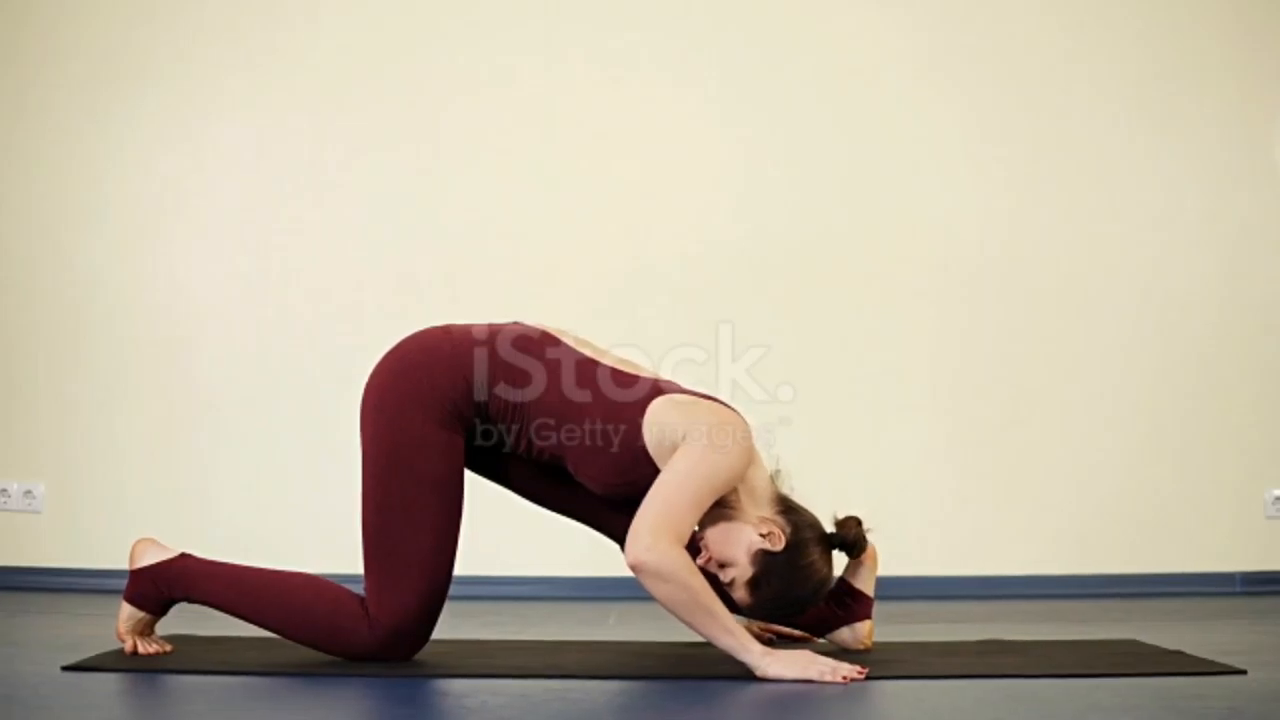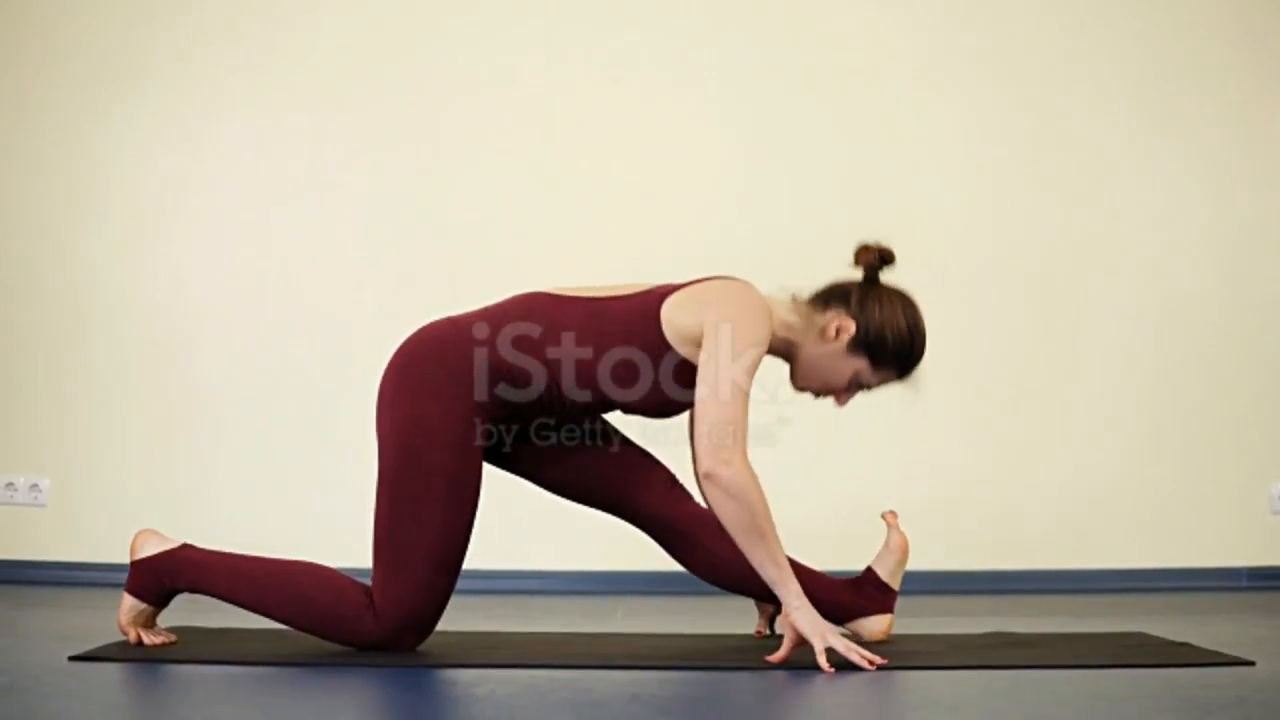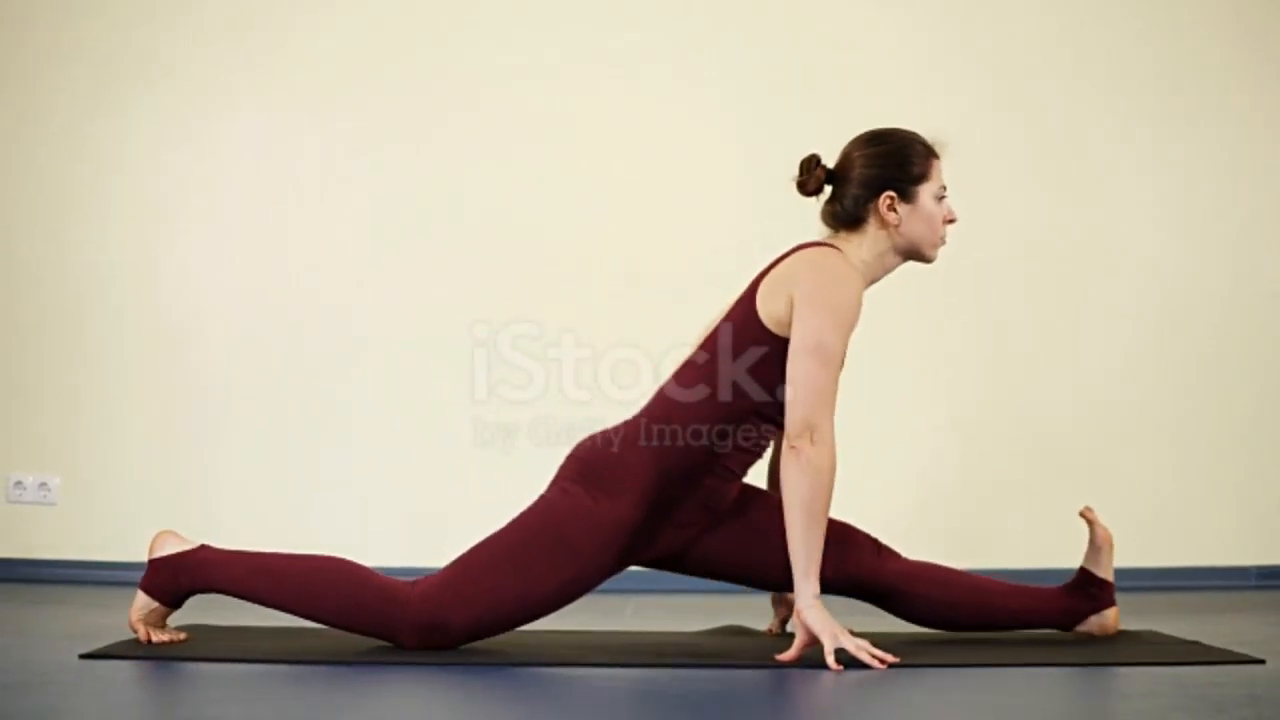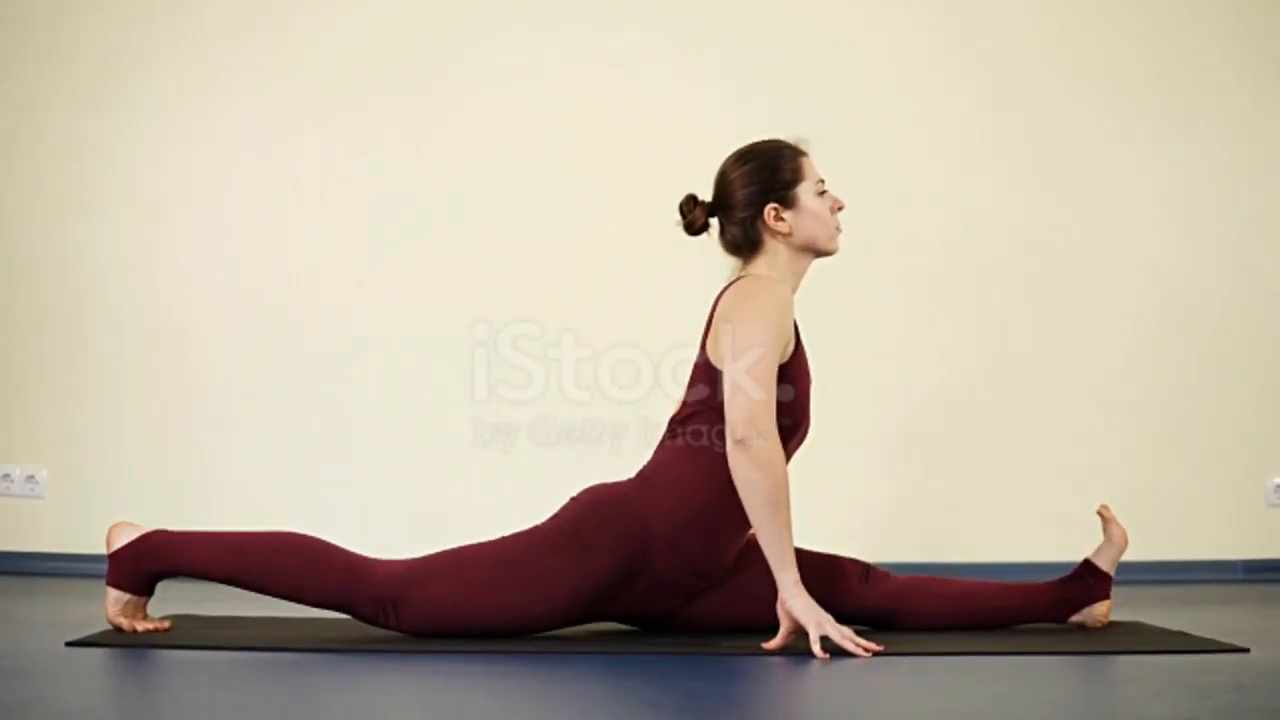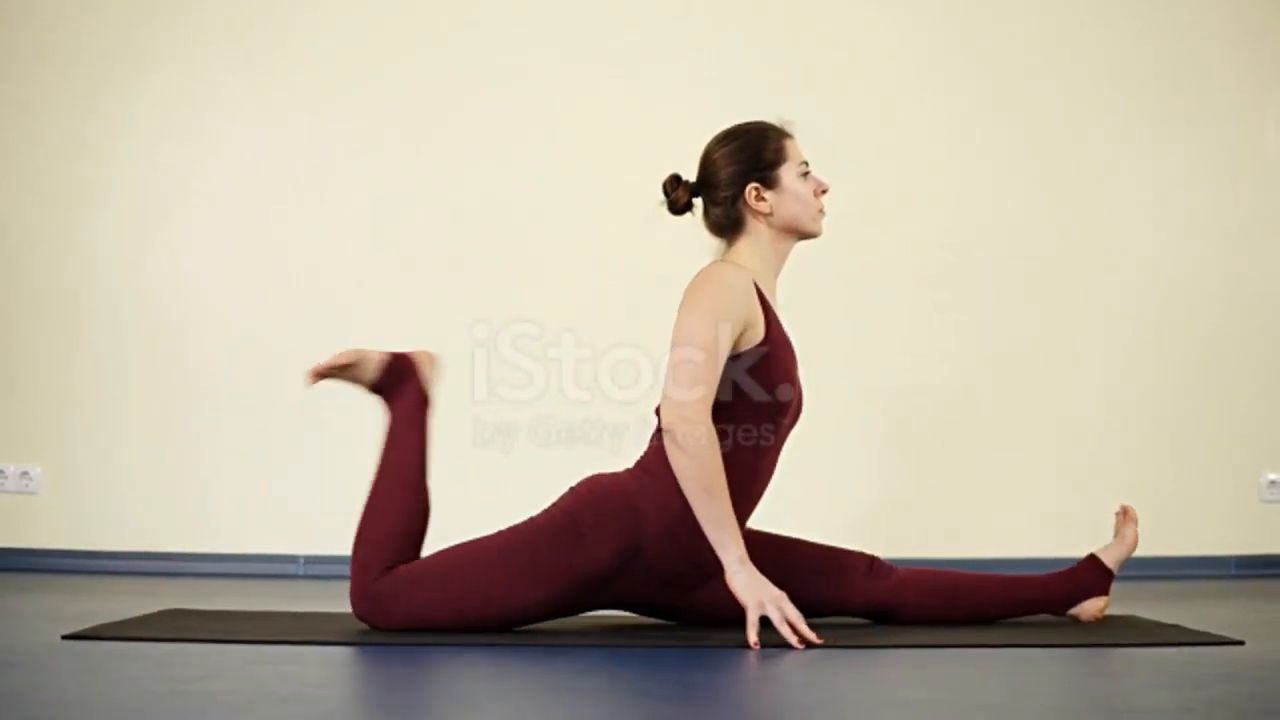
dt=1s
person 1, frame 1
left shoulder: (717, 480)
right shoulder: (725, 448)
left elbow: (655, 545)
right elbow: (648, 557)
left wrist: (734, 616)
right wrist: (757, 653)
left hip: (479, 397)
right hip: (430, 385)
right knee: (390, 633)
right ankle: (164, 574)
person 1, frame 2
left shoulder: (735, 324)
right shoulder: (745, 318)
left elbow: (711, 473)
right elbow: (722, 468)
left wrist: (764, 577)
right wrist: (793, 597)
left hip: (503, 393)
right hip: (443, 385)
right knee: (394, 622)
right ankle: (169, 565)
person 1, frame 3
left shoulder: (822, 271)
right shoulder: (830, 274)
left elbow: (789, 436)
right elbow: (805, 440)
left wrist: (791, 569)
right wrist: (809, 600)
left hip: (686, 495)
right hip: (621, 488)
left knee: (878, 571)
right knee: (421, 620)
right ankle: (186, 566)
person 1, frame 4
left shoulder: (754, 306)
right shoulder: (761, 299)
right elbow: (748, 436)
left wrist: (781, 576)
right wrist: (790, 585)
left hip: (677, 570)
right hip: (619, 546)
left knee: (872, 594)
right knee: (383, 593)
person 1, frame 5
left shoulder: (759, 301)
right shoulder: (724, 286)
right elbow: (686, 422)
left wrist: (739, 562)
right wrist: (739, 570)
left hip: (671, 562)
right hip: (613, 536)
left knee: (871, 586)
right knee: (382, 595)
